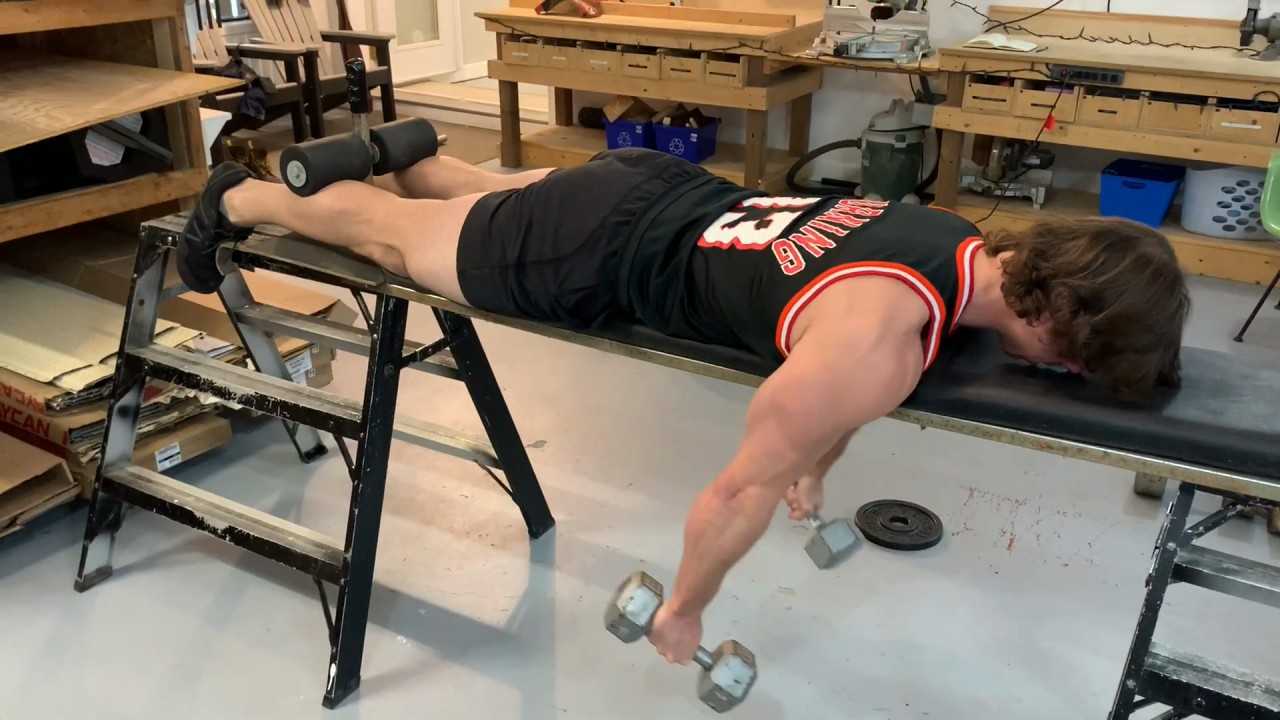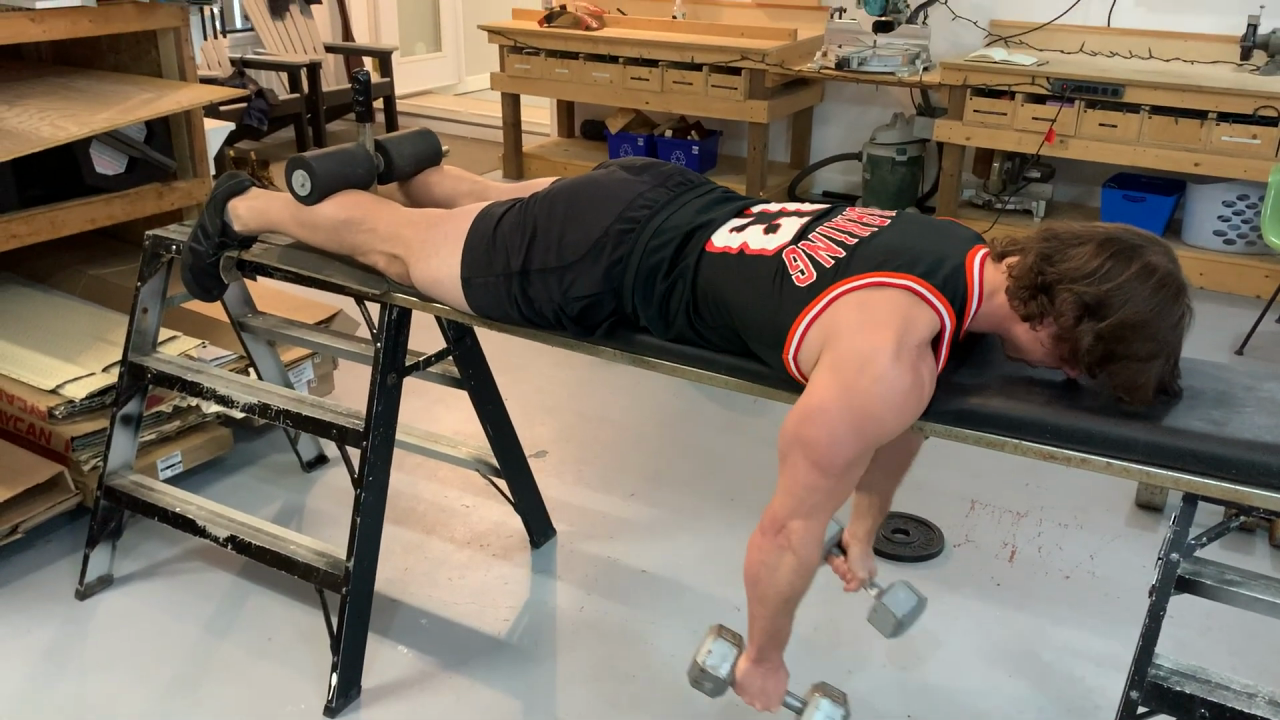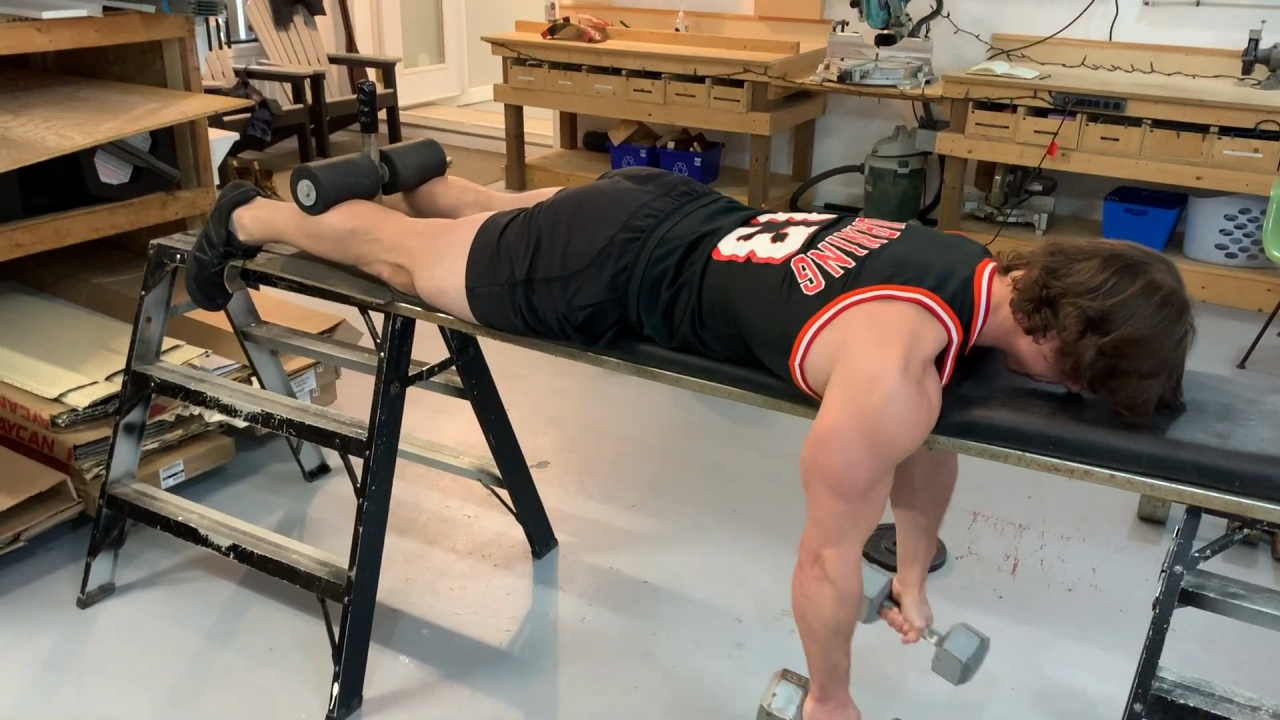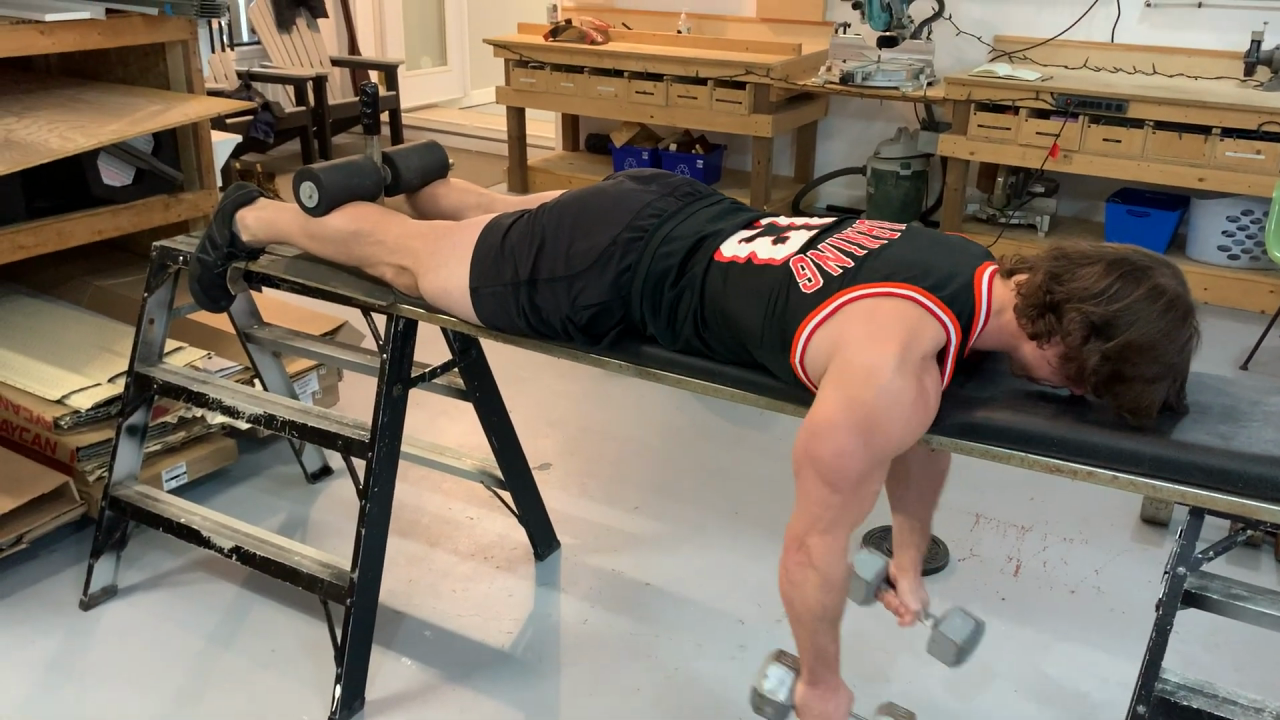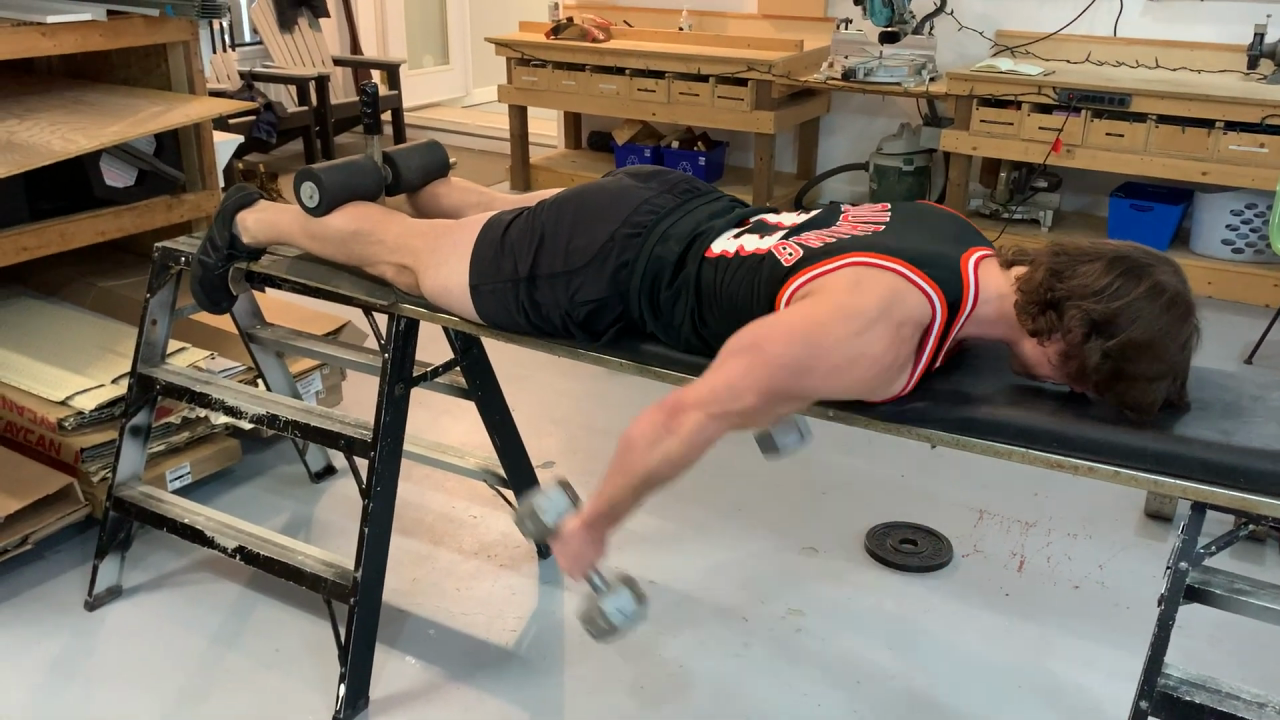
dt=0.4s
person 1, frame 1
left shoulder: (960, 240)
right shoulder: (874, 344)
right elbow: (742, 489)
left wrist: (818, 467)
right wrist: (683, 610)
left hip: (653, 190)
right hip: (596, 253)
left knee: (478, 188)
right knee: (390, 235)
right ankle: (239, 199)
person 1, frame 2
left shoulder: (965, 252)
right shoulder: (886, 356)
right elbow: (787, 527)
left wrist: (866, 533)
left hip: (659, 198)
right hip: (599, 262)
left knee: (486, 201)
right knee: (397, 245)
right ankle: (243, 207)
person 1, frame 3
left shoulder: (972, 267)
right shoulder: (891, 370)
left elbow: (926, 441)
right elbow: (826, 554)
left wrist: (915, 575)
left hip: (663, 210)
right hip: (604, 273)
left knee: (494, 207)
right knee: (400, 254)
right ankle: (248, 218)
person 1, frame 4
left shoulder: (976, 269)
right shoulder: (892, 366)
left elbow: (918, 427)
right elbow: (813, 540)
left wrist: (908, 555)
left hip: (669, 215)
right hip: (611, 276)
left knee: (494, 209)
right knee: (408, 256)
right ankle: (252, 219)
person 1, frame 5
left shoulder: (966, 243)
right shoulder: (883, 329)
right elbow: (689, 415)
left wrist: (777, 366)
right wrist: (590, 524)
left hip: (666, 213)
right hip: (614, 271)
left knee: (490, 210)
right knee: (413, 260)
right ankle: (258, 221)
